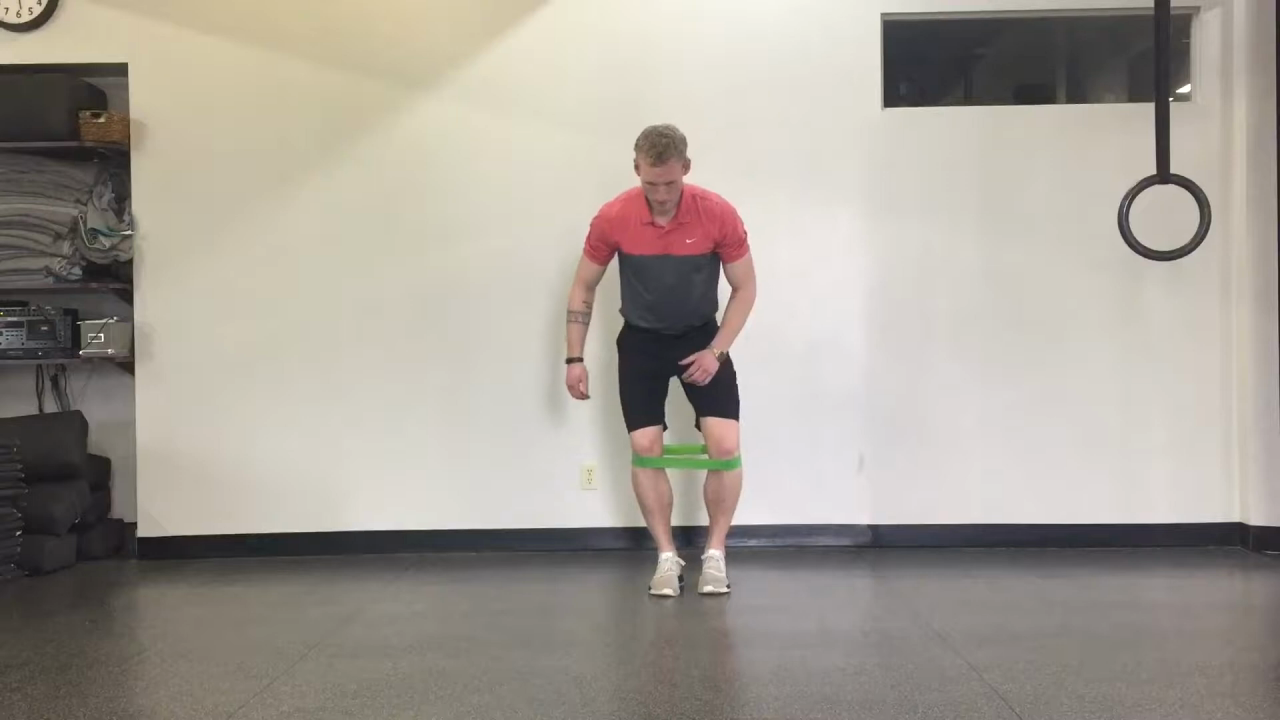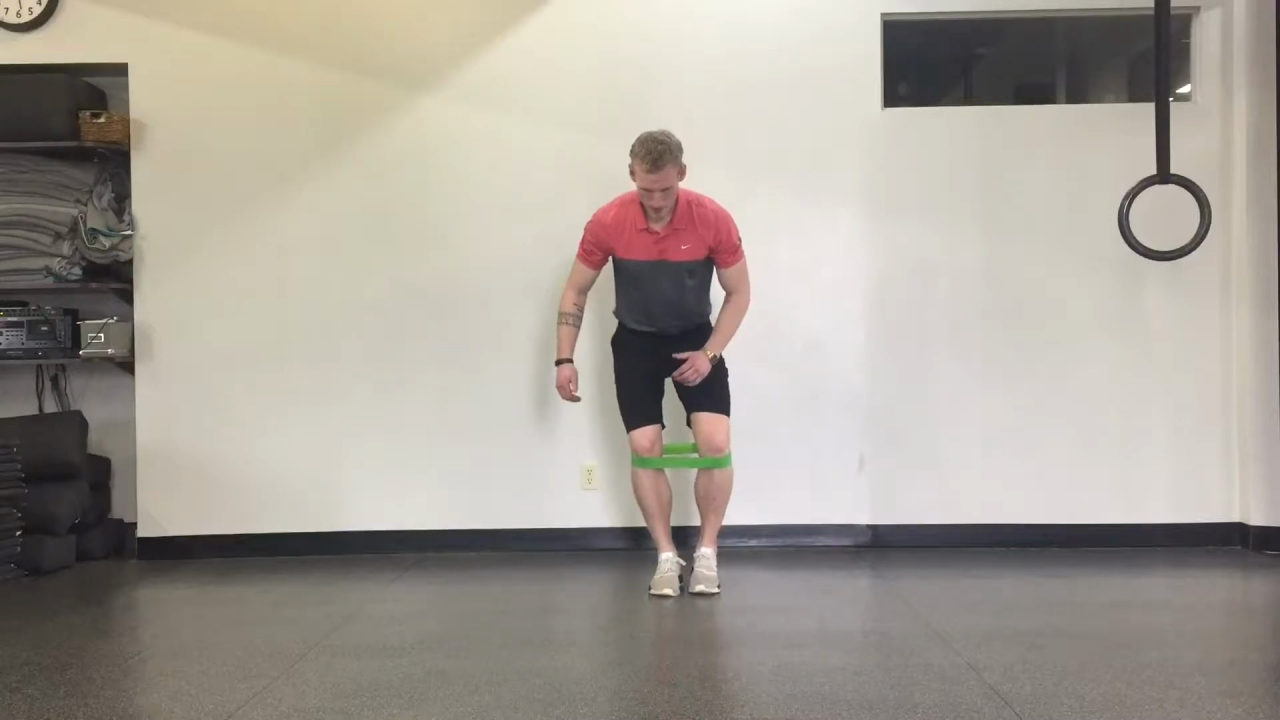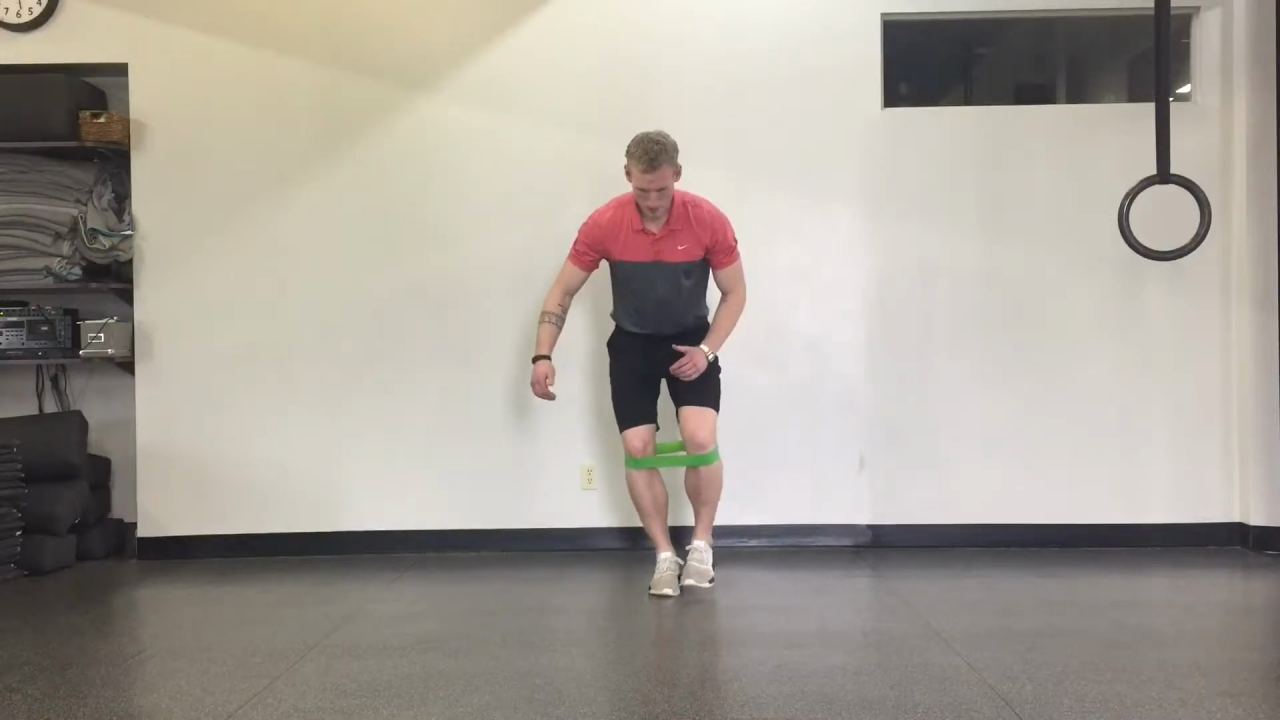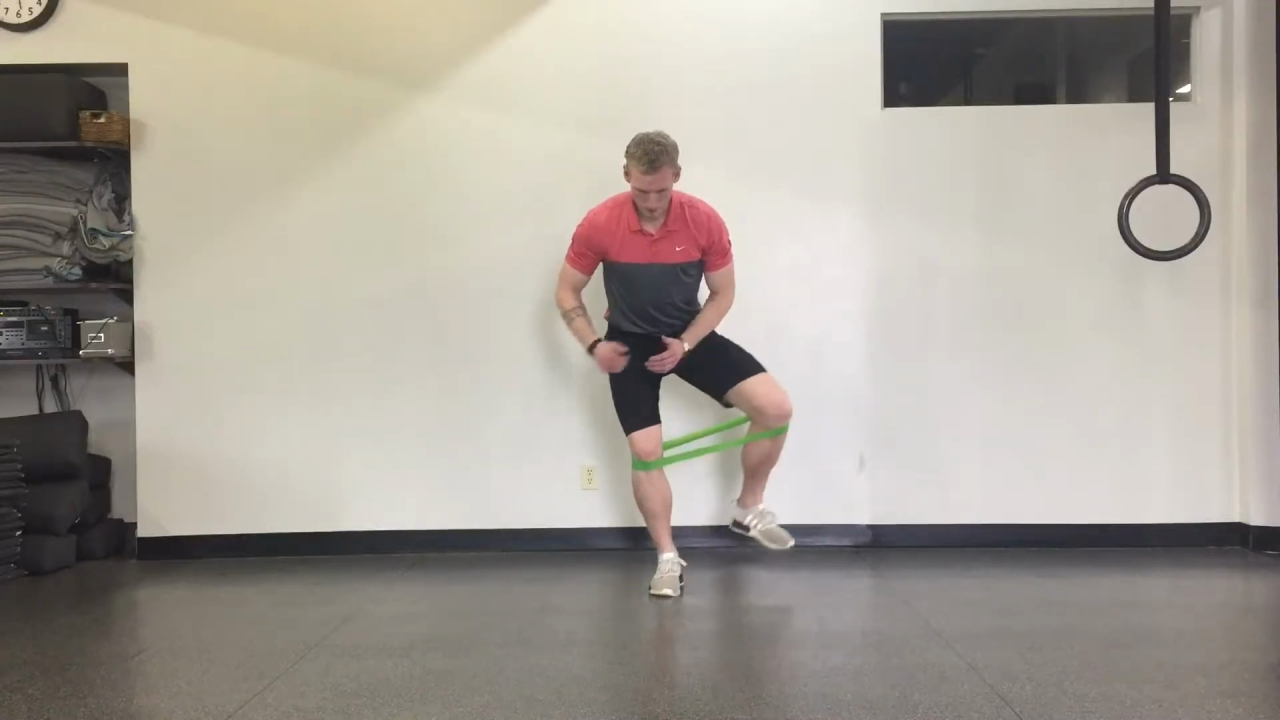
dt=0.5s
person 1, frame 1
left shoulder: (719, 214)
right shoulder: (612, 218)
left elbow: (744, 288)
right elbow: (584, 287)
left wrist: (716, 350)
right wrist: (575, 357)
left hip: (701, 338)
right hip: (641, 341)
left knee: (725, 445)
right knee: (645, 448)
left ankle: (715, 554)
right ankle: (667, 557)
person 1, frame 2
left shoulder: (713, 220)
right shoulder: (607, 223)
left elbow: (738, 293)
right elbow: (576, 291)
left wrist: (710, 352)
right wrist: (565, 359)
left hip: (695, 339)
right hip: (635, 342)
left knee: (715, 443)
right knee: (645, 447)
left ankle: (707, 551)
right ankle: (667, 557)
person 1, frame 3
left shoulder: (709, 221)
right shoulder: (603, 224)
left elbow: (735, 292)
right elbow: (562, 291)
left wrist: (708, 350)
right wrist: (542, 356)
left hip: (691, 340)
right hip: (632, 343)
left knee: (700, 439)
right knee: (638, 448)
left ankle: (702, 544)
right ankle: (666, 557)
person 1, frame 4
left shoulder: (704, 221)
right shoulder: (598, 224)
left elbow: (722, 294)
right elbow: (567, 291)
left wrist: (685, 345)
right wrist: (594, 343)
left hip: (688, 336)
right hip: (629, 343)
left knee: (776, 407)
right knee: (646, 451)
left ankle: (749, 508)
right ankle: (668, 558)
